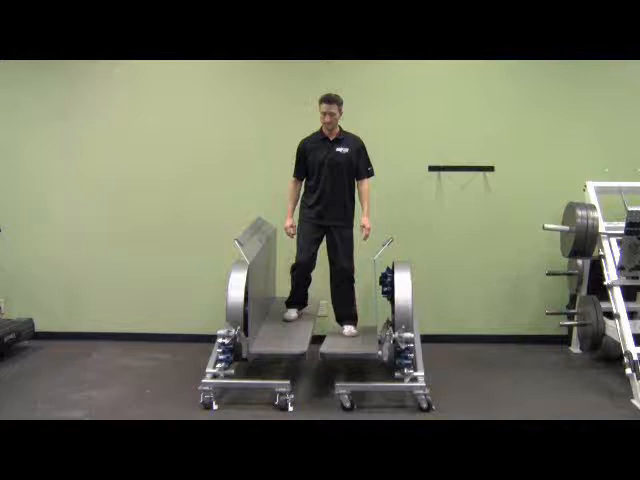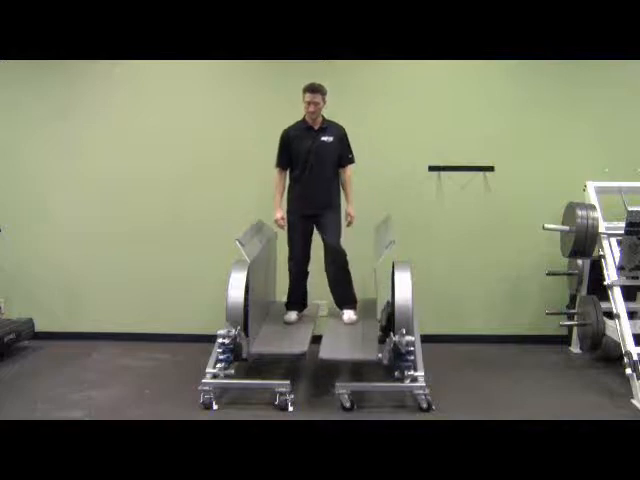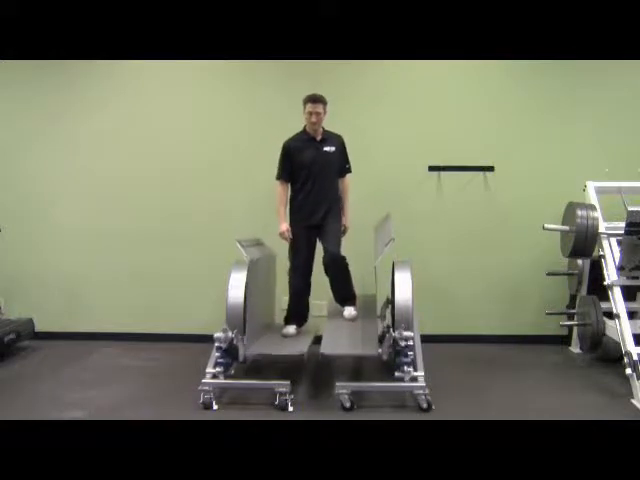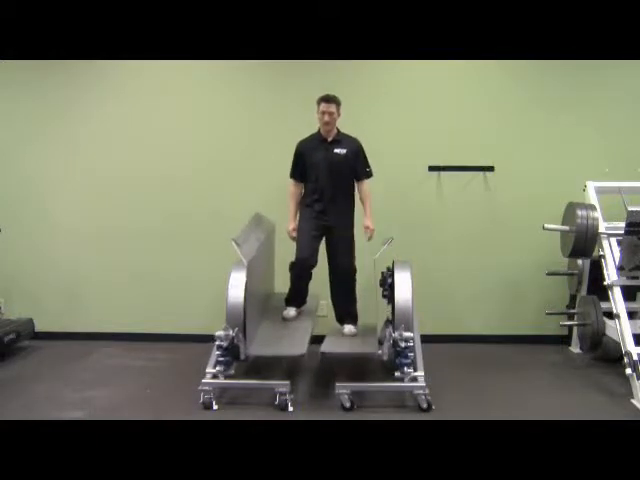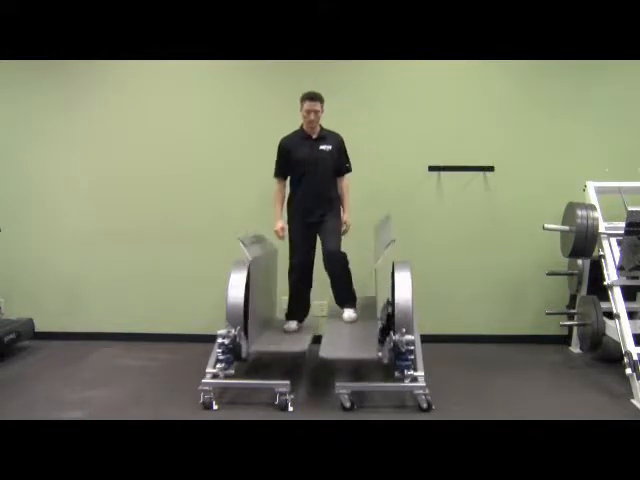
dt=0.5s
person 1, frame 1
left shoulder: (354, 144)
right shoulder: (307, 144)
left elbow: (363, 181)
right elbow: (296, 181)
left wrist: (365, 215)
right wrist: (289, 215)
left hip: (341, 218)
right hip: (311, 216)
left knee: (343, 269)
right knee: (303, 262)
left ankle: (347, 319)
right ankle: (295, 304)
person 1, frame 2
left shoulder: (337, 132)
right shoulder: (290, 134)
left elbow: (345, 169)
right elbow: (281, 172)
left wrist: (350, 203)
right wrist: (278, 207)
left hip: (329, 207)
right hip: (299, 208)
left knee: (335, 251)
right knee: (298, 258)
left ankle: (347, 305)
right ankle: (295, 306)
person 1, frame 3
left shoulder: (337, 142)
right shoulder: (291, 145)
left elbow: (342, 179)
right elbow: (283, 184)
left wrist: (345, 213)
right wrist: (282, 220)
left hip: (330, 215)
right hip: (301, 218)
left knee: (333, 257)
right knee: (299, 268)
left ankle: (348, 302)
right ankle: (295, 319)
person 1, frame 4
left shoulder: (352, 146)
right shoulder: (304, 146)
left elbow: (362, 182)
right elbow: (297, 184)
left wrist: (368, 216)
right wrist: (292, 219)
left hip: (341, 217)
right hip: (311, 214)
left knee: (343, 268)
right knee: (303, 260)
left ankle: (347, 319)
right ankle: (294, 302)
person 1, frame 5
left shoulder: (335, 141)
right shoulder: (288, 143)
left elbow: (341, 179)
right elbow: (280, 182)
left wrist: (345, 212)
right wrist: (278, 218)
left hip: (328, 212)
right hip: (300, 215)
left knee: (333, 254)
right knee: (299, 265)
left ankle: (348, 304)
right ankle: (295, 315)
